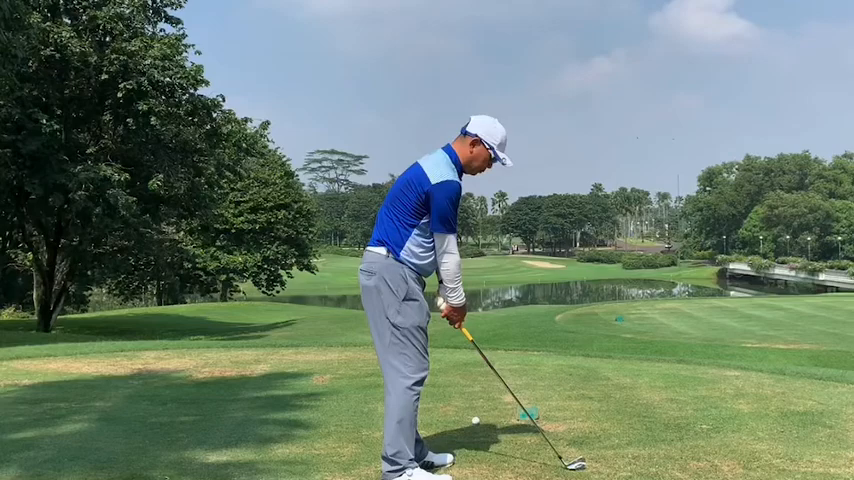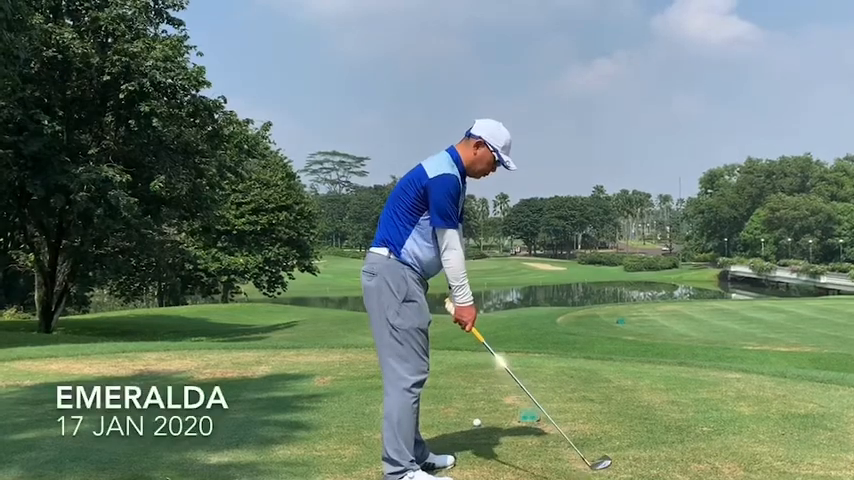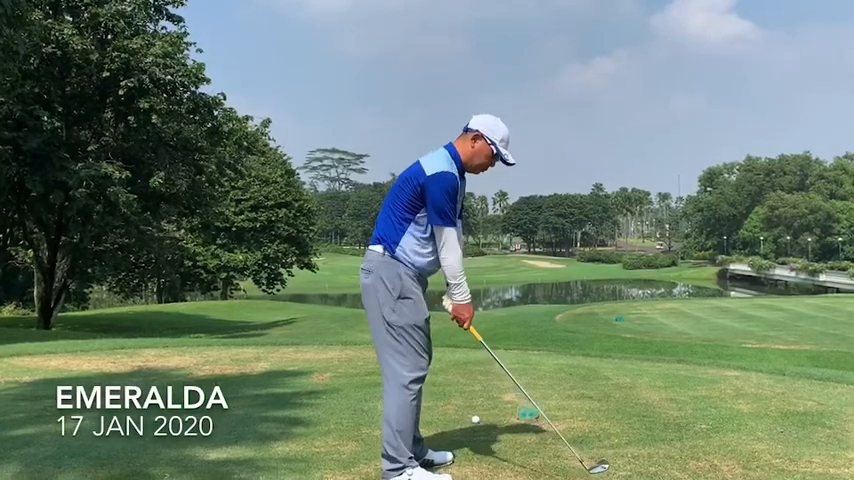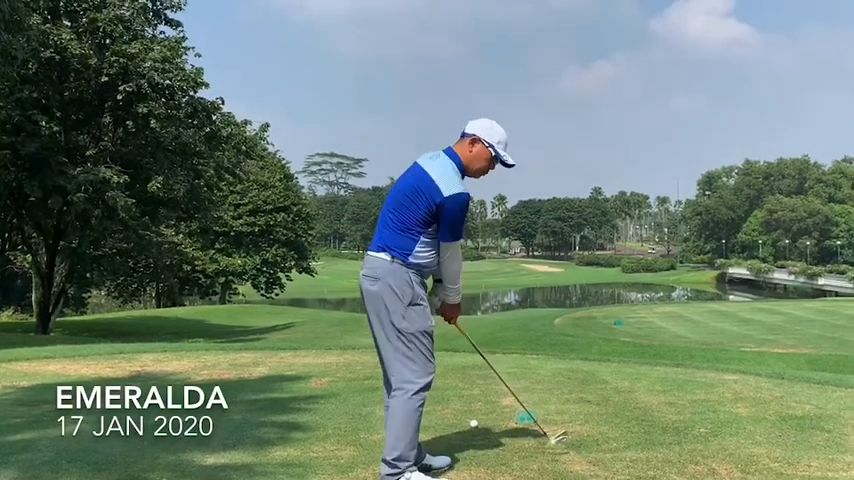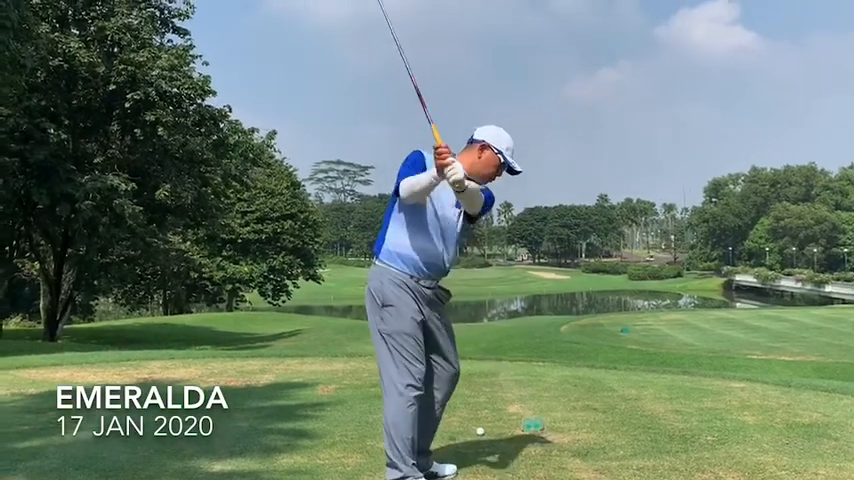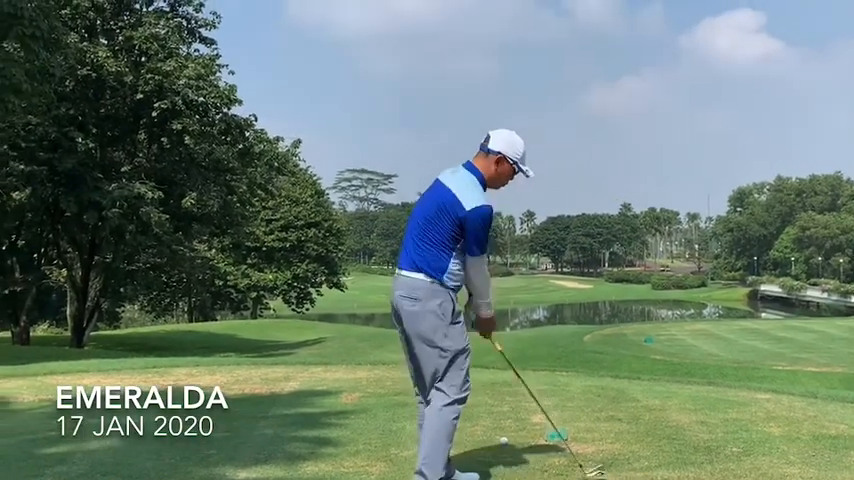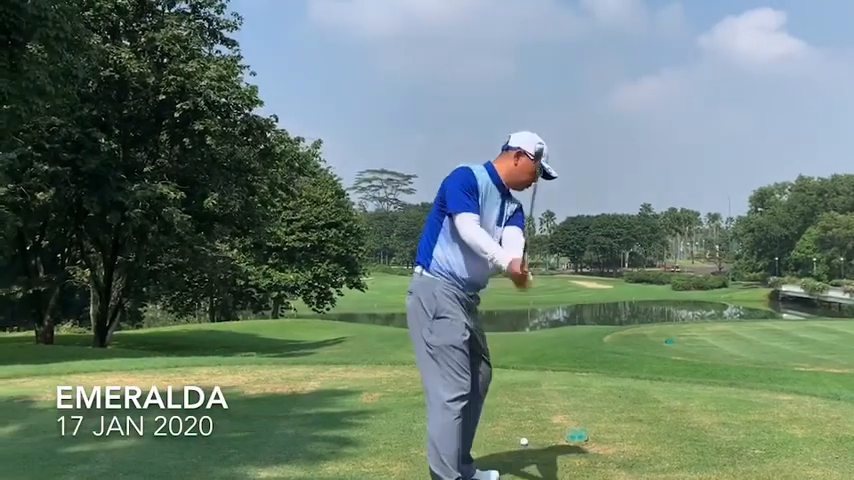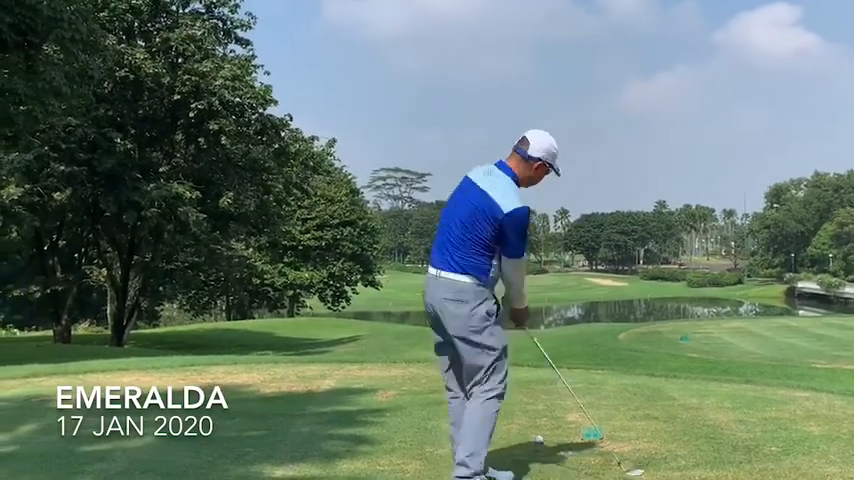
dt=0.7s
person 1, frame 1
left shoulder: (436, 165)
right shoulder: (445, 181)
left elbow: (440, 245)
right elbow: (447, 249)
left wrist: (446, 290)
right wrist: (457, 299)
left hip: (394, 271)
right hip: (392, 273)
left knee: (408, 367)
right knee: (407, 371)
left ankle: (411, 450)
person 1, frame 2
left shoulder: (453, 178)
right shoulder: (444, 177)
left elbow: (452, 243)
right elbow: (450, 247)
left wrist: (457, 295)
right wrist: (464, 300)
left hip: (402, 274)
right hip: (393, 274)
left knee: (410, 370)
right knee: (406, 372)
person 1, frame 3
left shoulder: (454, 178)
right shoulder: (440, 174)
left elbow: (452, 238)
right elbow: (446, 243)
left wrist: (455, 292)
right wrist: (462, 296)
left hip: (405, 274)
right hip: (391, 273)
left knee: (414, 364)
right knee: (405, 368)
left ankle: (412, 450)
person 1, frame 4
left shoulder: (431, 163)
right shoulder: (454, 191)
right elbow: (451, 253)
left wrist: (439, 282)
right wrist: (451, 297)
left hip: (383, 274)
right hip: (397, 278)
left knee: (401, 373)
right knee: (414, 375)
person 1, frame 5
left shoulder: (481, 195)
right shoulder: (420, 161)
left elbow: (470, 200)
right elbow: (408, 192)
left wrist: (455, 173)
right wrist: (437, 173)
left hip: (430, 290)
right hip: (393, 284)
left knee: (444, 373)
right knee: (405, 381)
person 1, frame 6
left shoulder: (454, 178)
right shoulder: (478, 206)
right elbow: (477, 267)
left wrist: (478, 303)
right wrist: (483, 312)
left hip: (413, 291)
right hip: (430, 296)
left knee: (432, 388)
right knee: (450, 389)
person 1, frame 7
left shoulder: (513, 206)
right shoulder: (467, 177)
left elbow: (513, 240)
right elbow: (468, 231)
left wrist: (517, 260)
right wrist: (505, 262)
left hip: (464, 297)
right hip: (436, 293)
left knee: (476, 380)
right knee: (450, 391)
person 1, frame 8
left shoulder: (479, 175)
right shoulder: (515, 208)
right elbow: (512, 268)
right wrist: (518, 306)
left hip: (441, 287)
right hip: (465, 295)
left knee: (461, 386)
right knee: (487, 387)
